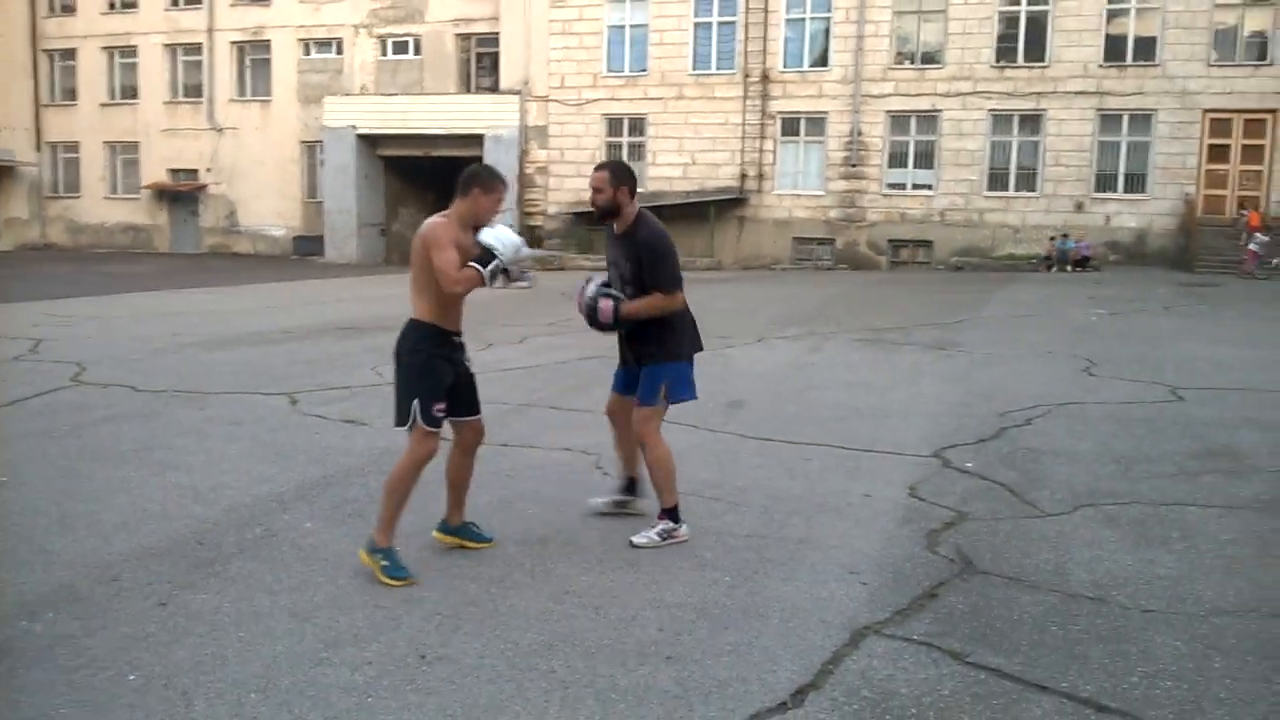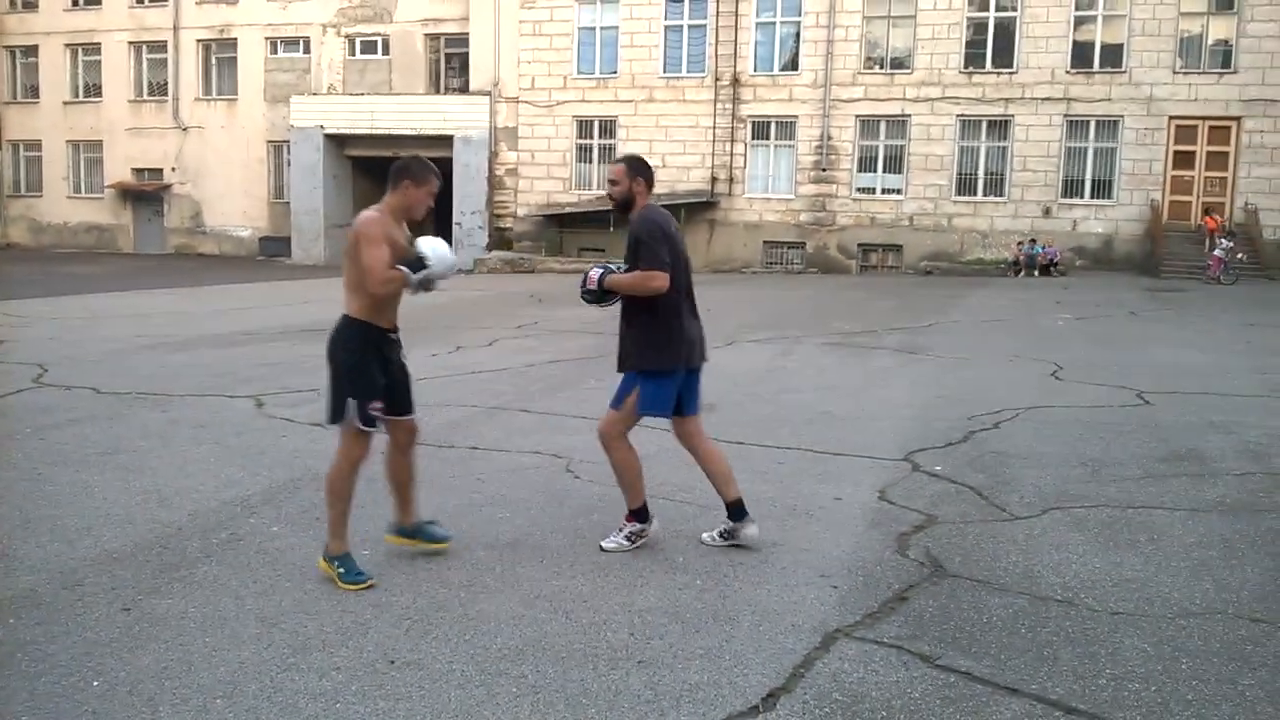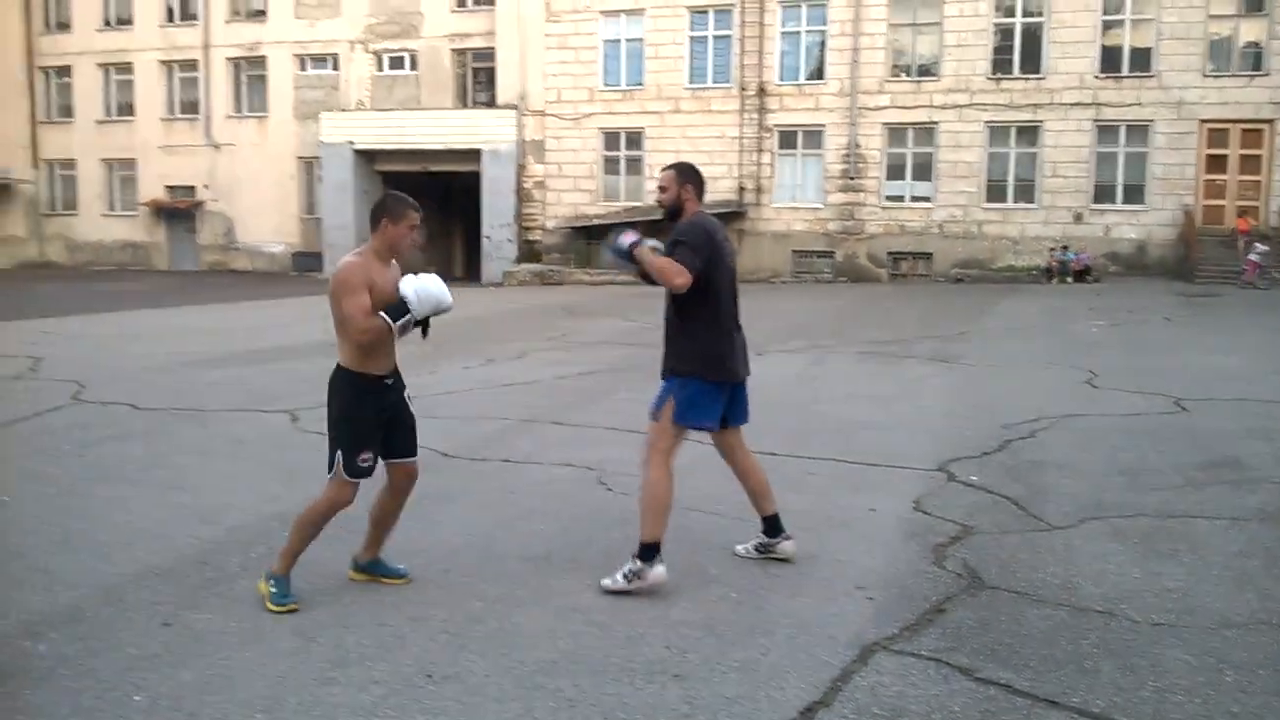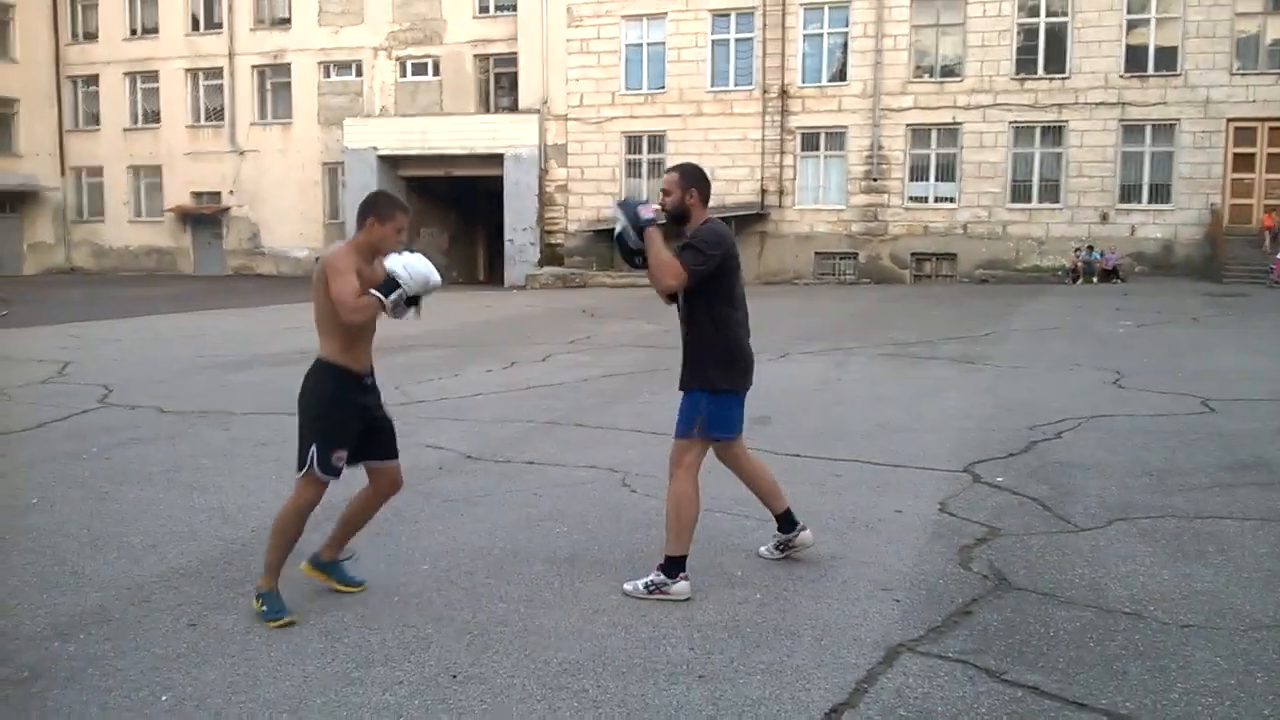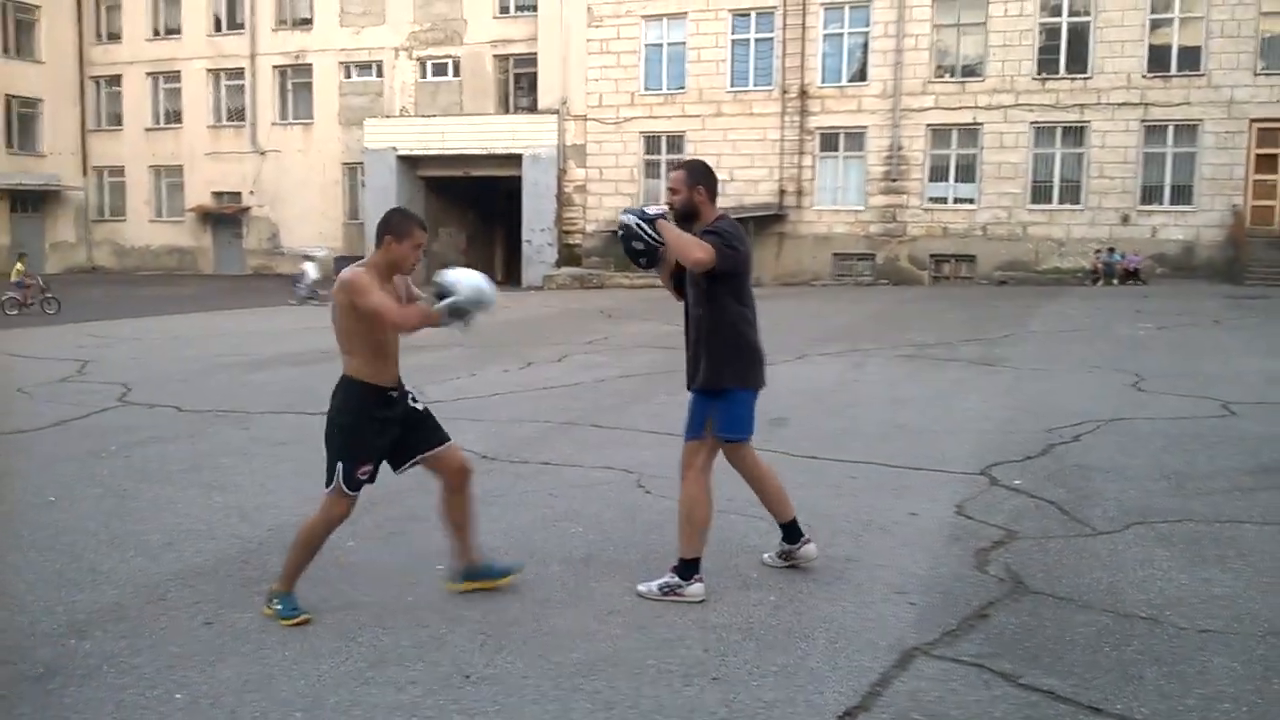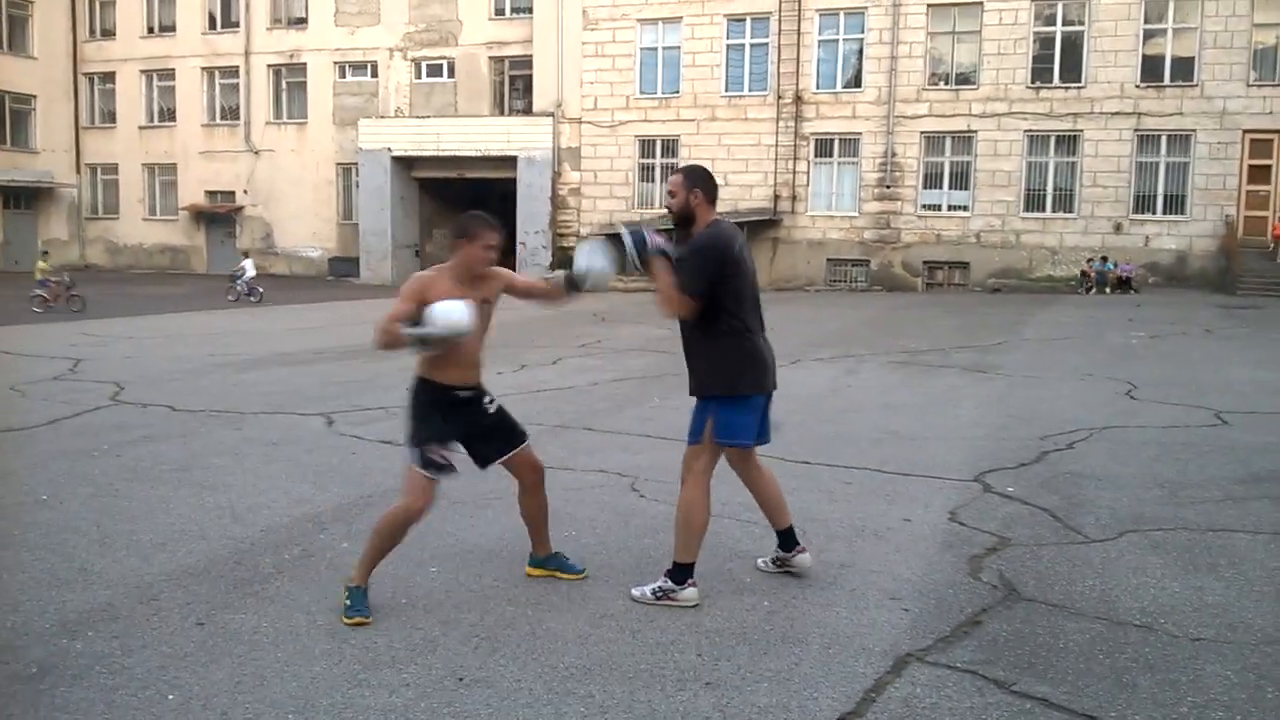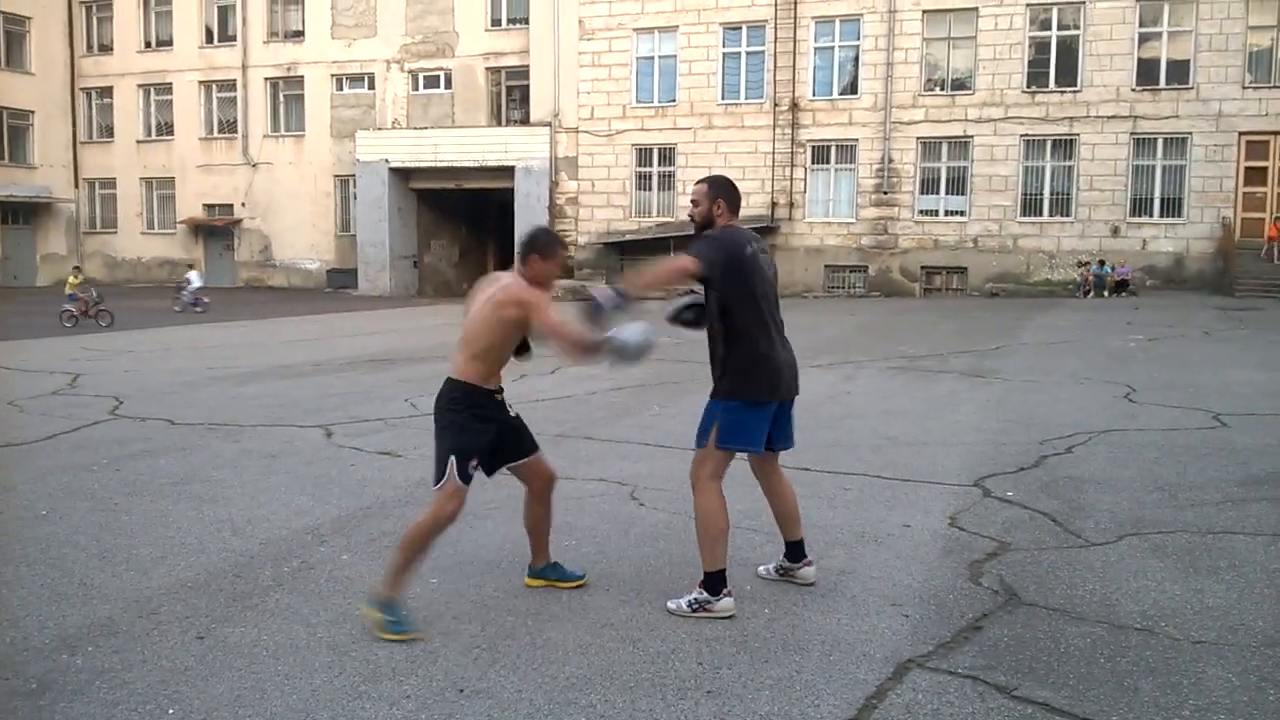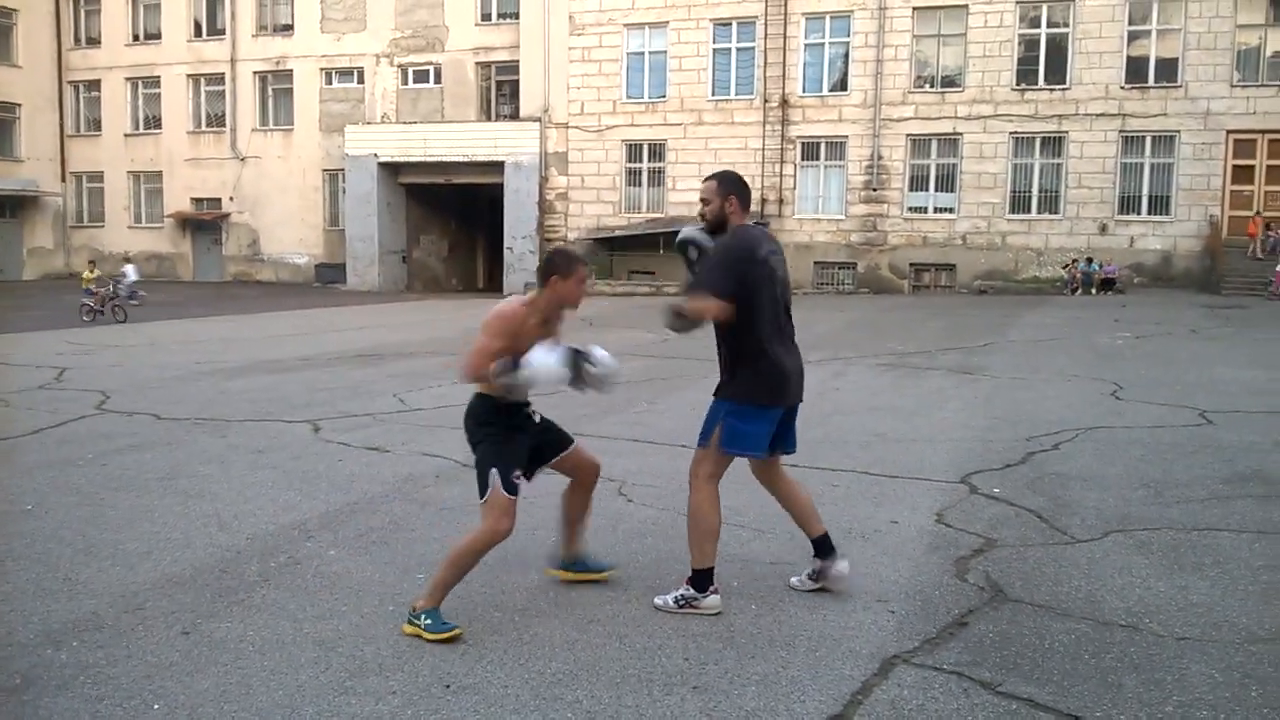
dt=0.3s
person 1, frame 1
left shoulder: (650, 236)
right shoulder: (615, 228)
left elbow: (671, 299)
left wrist: (618, 309)
left hip: (667, 344)
right hip: (638, 341)
left knee: (645, 428)
right knee: (617, 411)
left ankle: (671, 521)
right ankle: (628, 492)
person 1, frame 2
left shoulder: (644, 223)
right shoulder: (660, 221)
left elbow: (656, 281)
left wrist: (607, 282)
right wrist: (621, 285)
left hip: (657, 353)
right hip: (682, 345)
left knee: (611, 431)
right knee: (690, 432)
left ankle: (639, 522)
right ankle: (740, 520)
person 1, frame 3
left shoulder: (691, 228)
right shoulder: (712, 230)
left elbow: (679, 280)
left wrist: (639, 249)
right wrist: (650, 256)
left hip: (698, 362)
right hip: (726, 357)
left knee: (657, 451)
right knee: (732, 444)
left ankle: (647, 562)
right ankle: (776, 536)
person 1, frame 4
left shoulder: (712, 237)
right shoulder: (694, 238)
left elbow: (672, 278)
right elbow: (670, 293)
left wrist: (649, 228)
right wrist: (645, 250)
left hip: (716, 369)
right hip: (713, 366)
left knee: (683, 463)
right knee: (730, 451)
left ankle: (672, 574)
right ankle: (791, 529)
person 1, frame 5
left shoulder: (726, 233)
right shoulder: (697, 235)
left elbow: (698, 259)
right elbow: (680, 289)
left wrist: (661, 223)
left hip: (727, 369)
right hip: (717, 366)
left knee: (694, 465)
right knee: (739, 454)
left ankle: (687, 576)
right ankle: (795, 540)
person 1, frame 6
left shoulder: (710, 242)
right shoulder: (716, 238)
left elbow: (676, 303)
right elbow: (699, 292)
left wrist: (656, 259)
right wrist: (664, 258)
left hip: (731, 373)
right hip: (747, 367)
left knee: (695, 470)
right knee: (742, 459)
left ankle: (679, 580)
right ankle: (791, 548)
person 1, frame 7
left shoulder: (720, 243)
right shoulder: (751, 246)
left elbow: (680, 266)
left wrist: (618, 291)
right wrist: (700, 309)
left hip: (747, 378)
right hip: (775, 371)
left knee: (705, 474)
right knee: (766, 464)
left ankle: (714, 591)
right ankle: (797, 559)
person 1, frame 8
left shoulder: (731, 248)
right shoulder: (759, 243)
left elbow: (710, 310)
left wrist: (679, 309)
right wrist: (700, 281)
left hip: (752, 382)
right hip: (779, 376)
left knee: (703, 475)
right knee: (768, 469)
left ankle: (701, 588)
right ankle: (828, 558)
person 2, frame 1
left shoulder: (464, 233)
right shoulder: (438, 230)
left elbow: (468, 275)
right elbow: (454, 286)
left wrist: (495, 257)
right wrist: (489, 260)
left hip: (450, 344)
right hip: (424, 346)
left knee: (472, 433)
right knee: (422, 447)
left ankle: (453, 523)
right ankle: (379, 544)
person 2, frame 2
left shoulder: (398, 226)
right shoulder: (372, 225)
right elbow: (379, 285)
left wrist: (423, 270)
right wrist: (419, 268)
left hip: (385, 341)
right hip: (358, 342)
left knee: (404, 434)
right knee: (356, 447)
left ankle: (408, 522)
right ankle: (337, 550)
person 2, frame 3
left shoulder: (390, 267)
right shoulder: (352, 270)
right elbow: (362, 332)
left wrist: (416, 311)
right wrist: (405, 309)
left hip: (390, 383)
right hip: (355, 388)
left knee: (405, 475)
right knee: (340, 494)
left ankle: (368, 558)
right ankle: (278, 573)
person 2, frame 4
left shoulder: (373, 264)
right shoulder: (338, 259)
left elbow: (372, 315)
right elbow: (354, 315)
left wrist: (402, 289)
right wrist: (394, 288)
left hip: (363, 385)
right hip: (332, 387)
left knee: (388, 481)
right knee: (309, 491)
left ankle: (325, 557)
right ankle: (266, 588)
person 2, frame 5
left shoulder: (399, 281)
right shoulder: (355, 280)
left elbow: (415, 317)
right elbow: (402, 321)
left wrist: (451, 306)
right wrist: (453, 306)
left hip: (396, 396)
right hip: (359, 403)
left knee: (459, 468)
right knee: (337, 508)
left ankle: (468, 566)
right ankle: (281, 591)
person 2, frame 6
left shoulder: (494, 277)
right shoulder: (424, 283)
left elbow: (546, 291)
right elbow: (383, 337)
left wrist: (574, 280)
left hip: (474, 396)
right hip: (436, 400)
left knee: (531, 470)
right knee: (417, 501)
left ankle: (542, 555)
right ankle: (357, 583)
person 2, frame 7
left shoulder: (499, 282)
right shoulder: (527, 296)
right elbow: (573, 341)
right wrist: (611, 342)
left hip: (488, 401)
right hip: (463, 404)
left knee: (543, 477)
right knee: (446, 508)
left ankle: (540, 565)
right ankle: (387, 597)
person 2, frame 8
left shoulder: (553, 313)
right shoulder: (509, 314)
right elbow: (472, 371)
left hip: (521, 412)
right hip: (493, 419)
left knee: (587, 469)
right knee: (498, 526)
left ankle: (570, 559)
right ankle: (424, 607)
